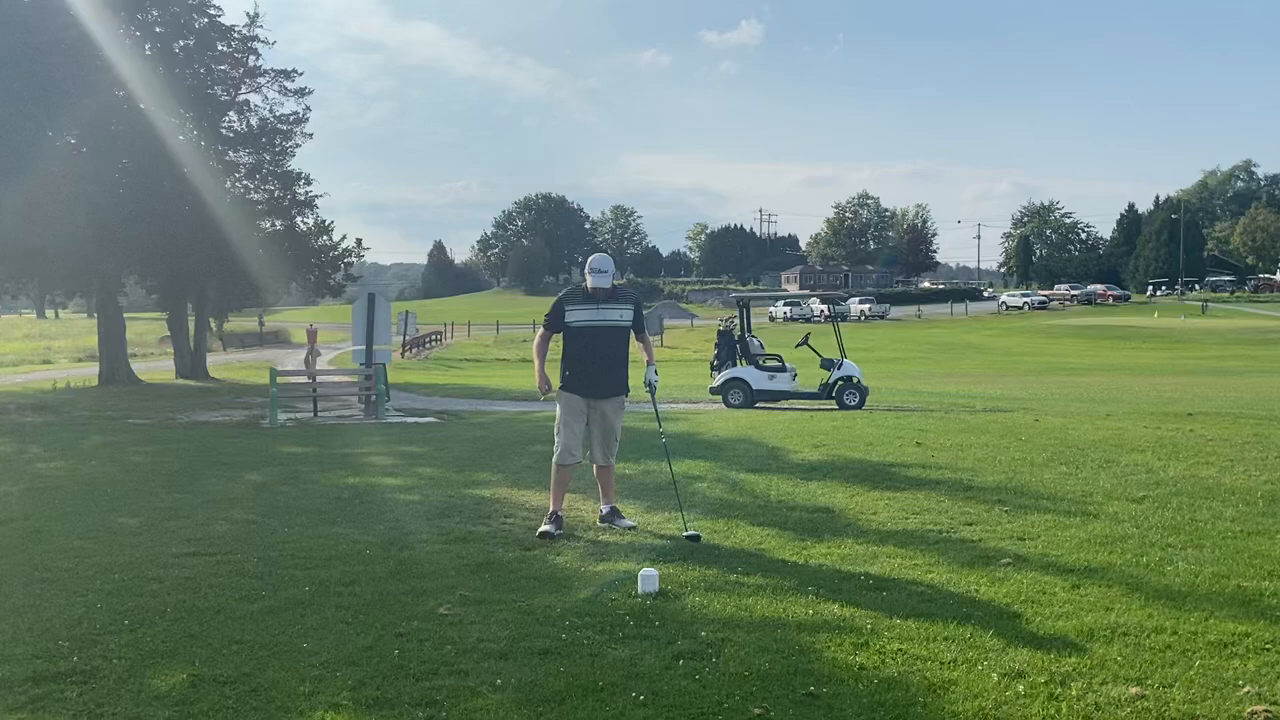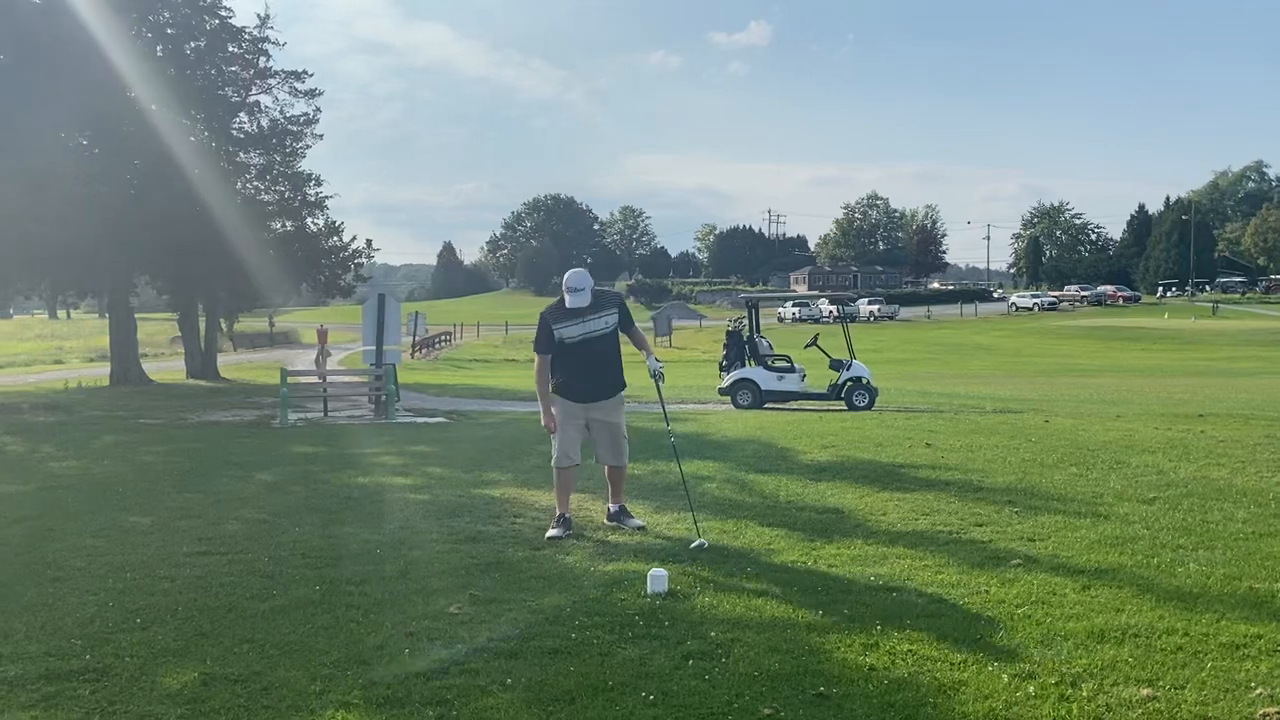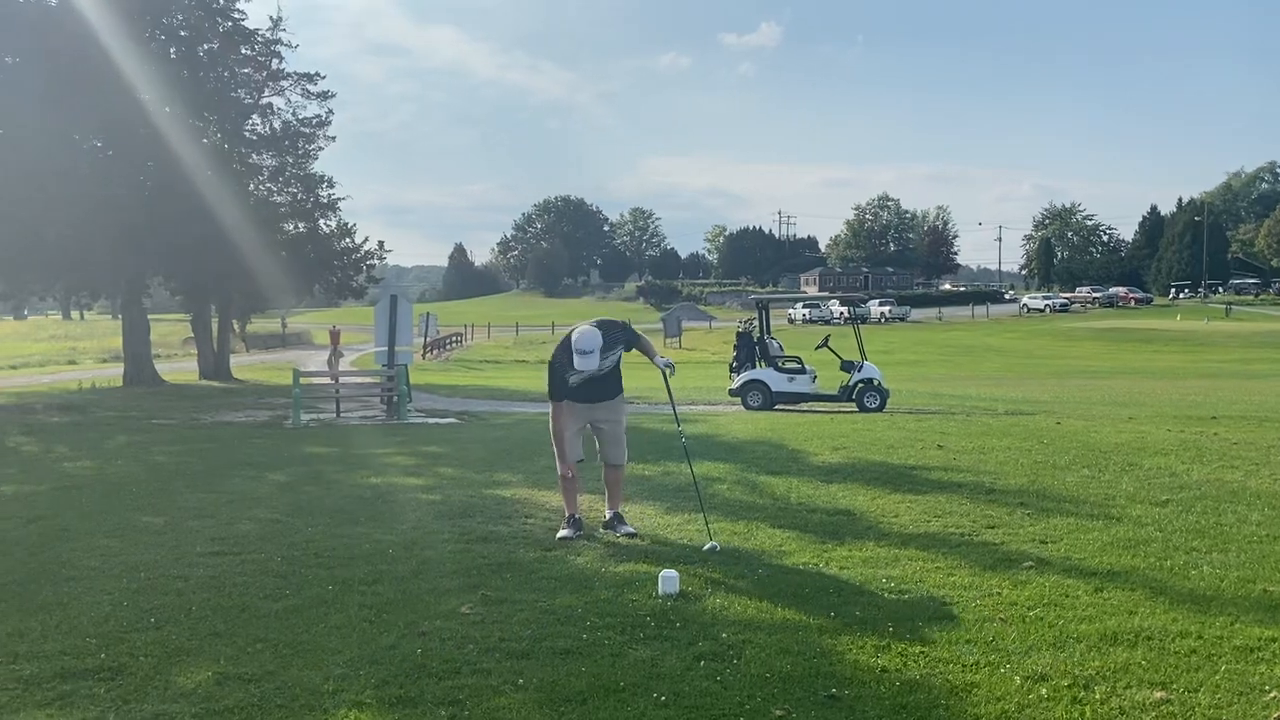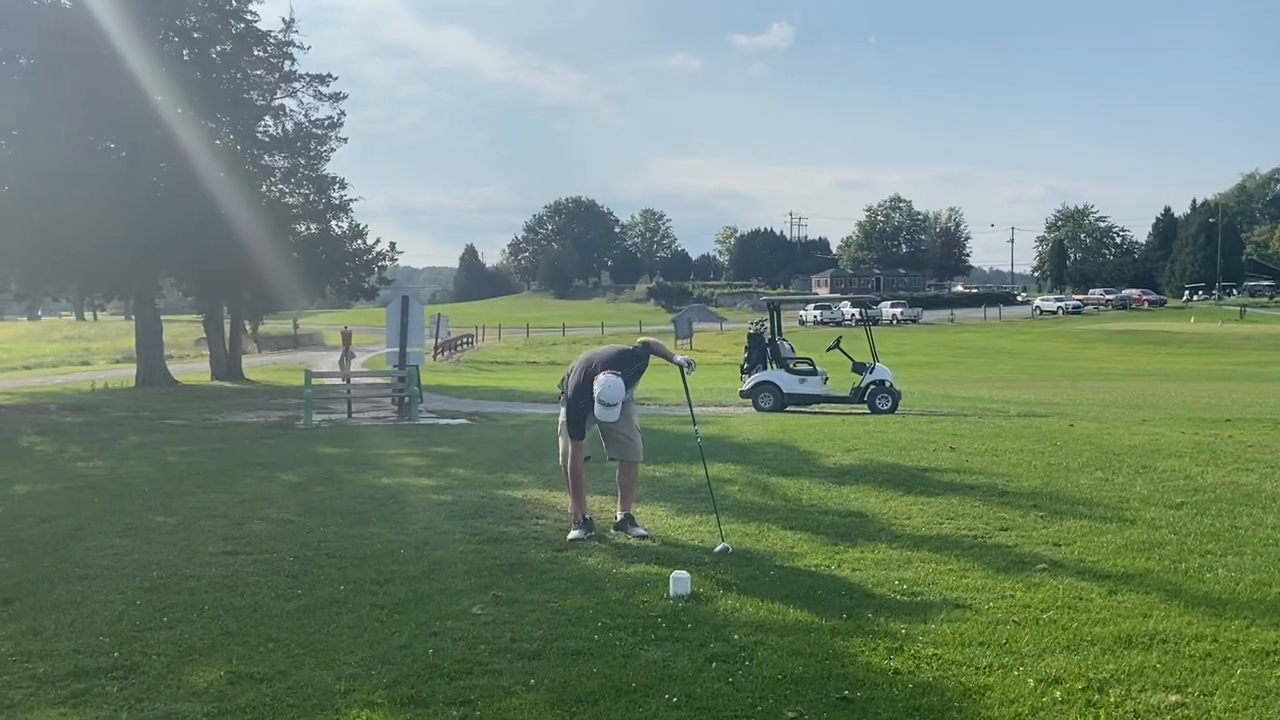
dt=0.3s
person 1, frame 1
left shoulder: (629, 300)
right shoulder: (566, 300)
left elbow: (642, 336)
right elbow: (543, 335)
left wrist: (650, 365)
right wrist: (540, 371)
left hip: (612, 392)
right hip: (572, 392)
left knee: (606, 454)
right knee: (565, 454)
left ankle: (608, 510)
right ankle: (555, 515)
person 1, frame 2
left shoulder: (613, 301)
right shoulder: (551, 316)
left elbow: (632, 330)
right elbow: (542, 364)
left wrist: (650, 356)
right wrist: (545, 409)
left hip: (608, 396)
right hip: (567, 398)
left knee: (616, 456)
right knee: (564, 458)
left ankle: (617, 509)
right ankle: (562, 517)
person 1, frame 3
left shoulder: (615, 331)
right shoulder: (560, 359)
left elbow: (638, 338)
right elbow: (557, 412)
left wrist: (656, 357)
right wrist: (562, 460)
left hip: (610, 399)
right hip: (572, 402)
left knee: (615, 457)
right knee: (569, 458)
left ankle: (613, 515)
right ankle: (572, 518)
person 1, frame 4
left shoulder: (633, 360)
right shoulder: (578, 397)
left elbow: (646, 342)
right elbow: (575, 453)
left wrist: (674, 358)
right wrist: (574, 500)
left hip: (620, 400)
right hip: (581, 401)
left knee: (631, 453)
right knee: (568, 456)
left ankle: (624, 516)
right ankle: (583, 519)
